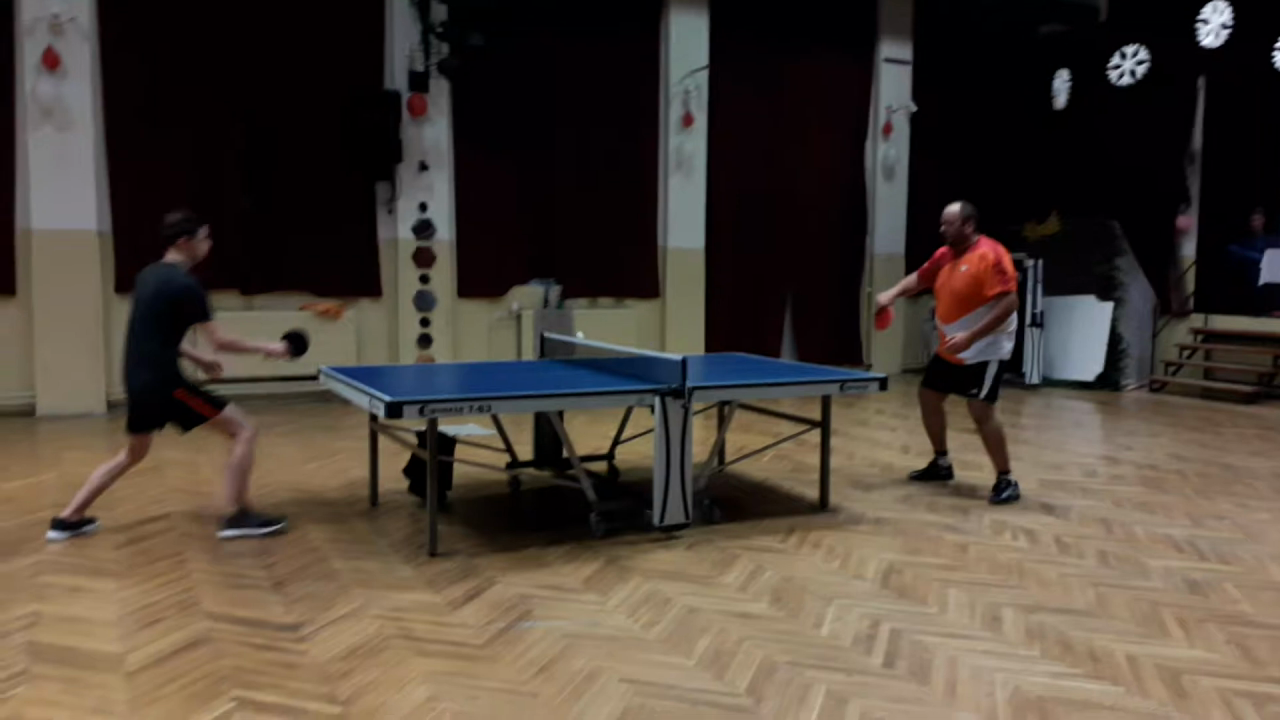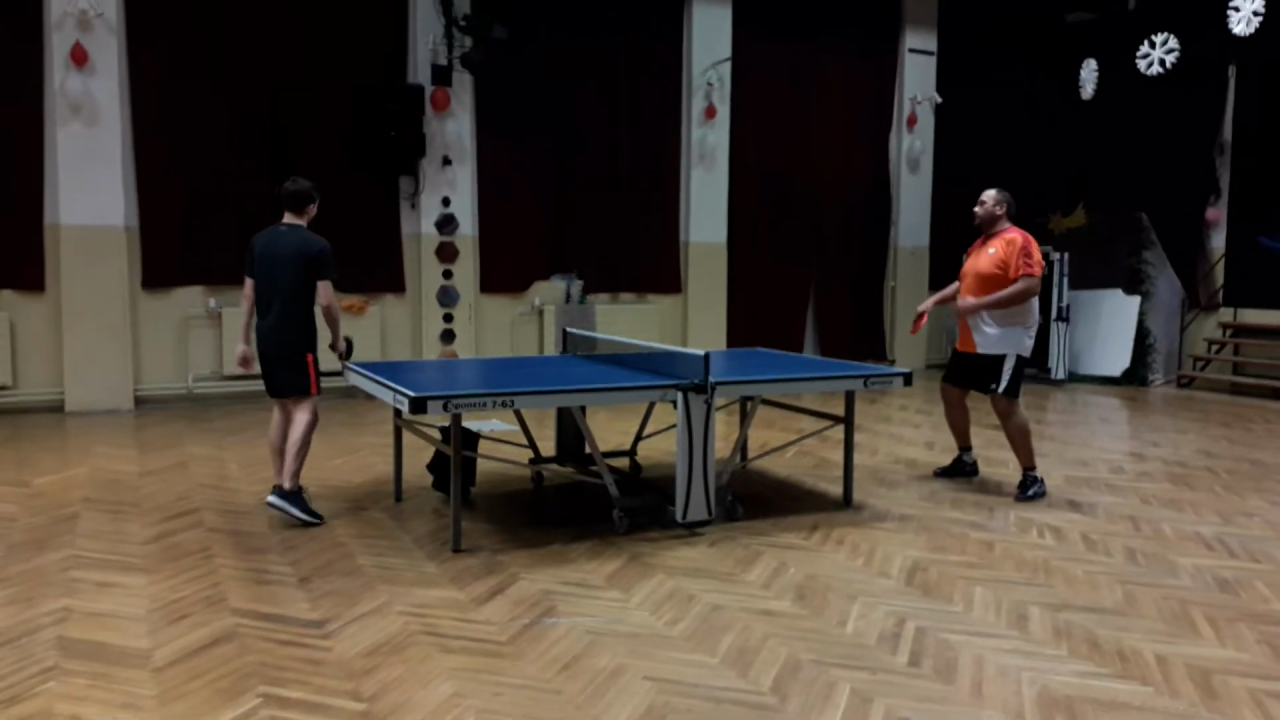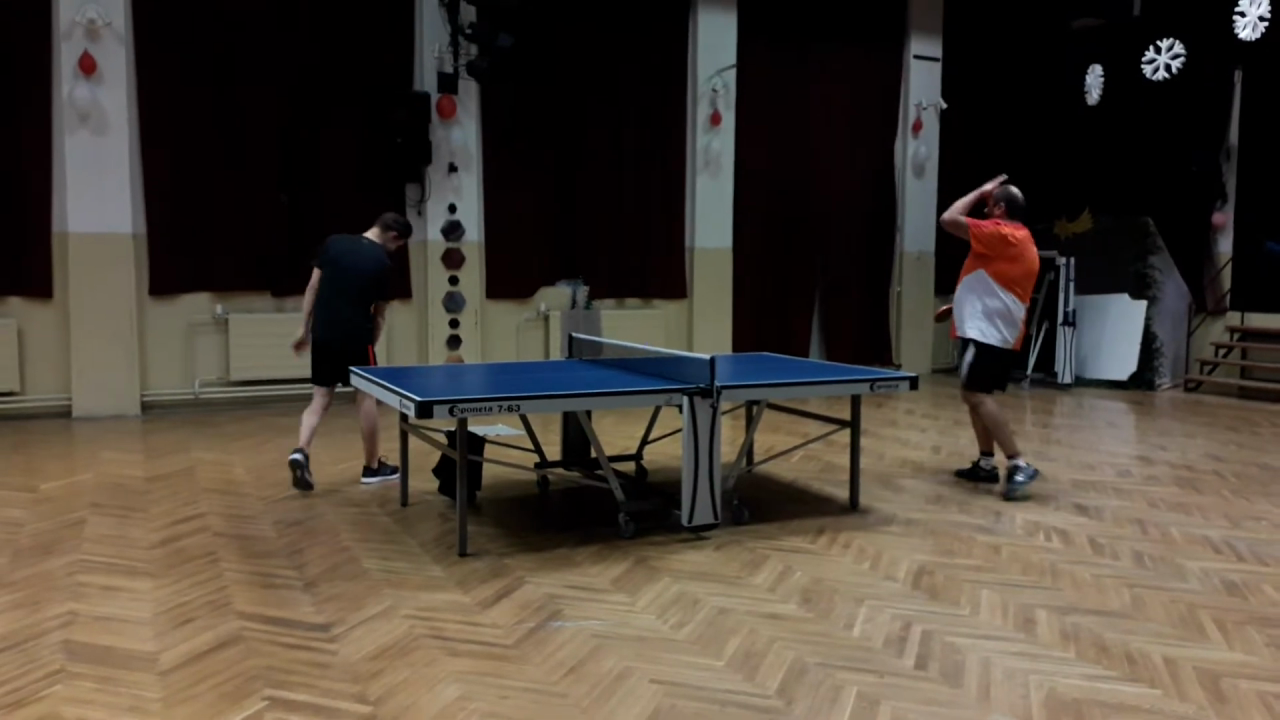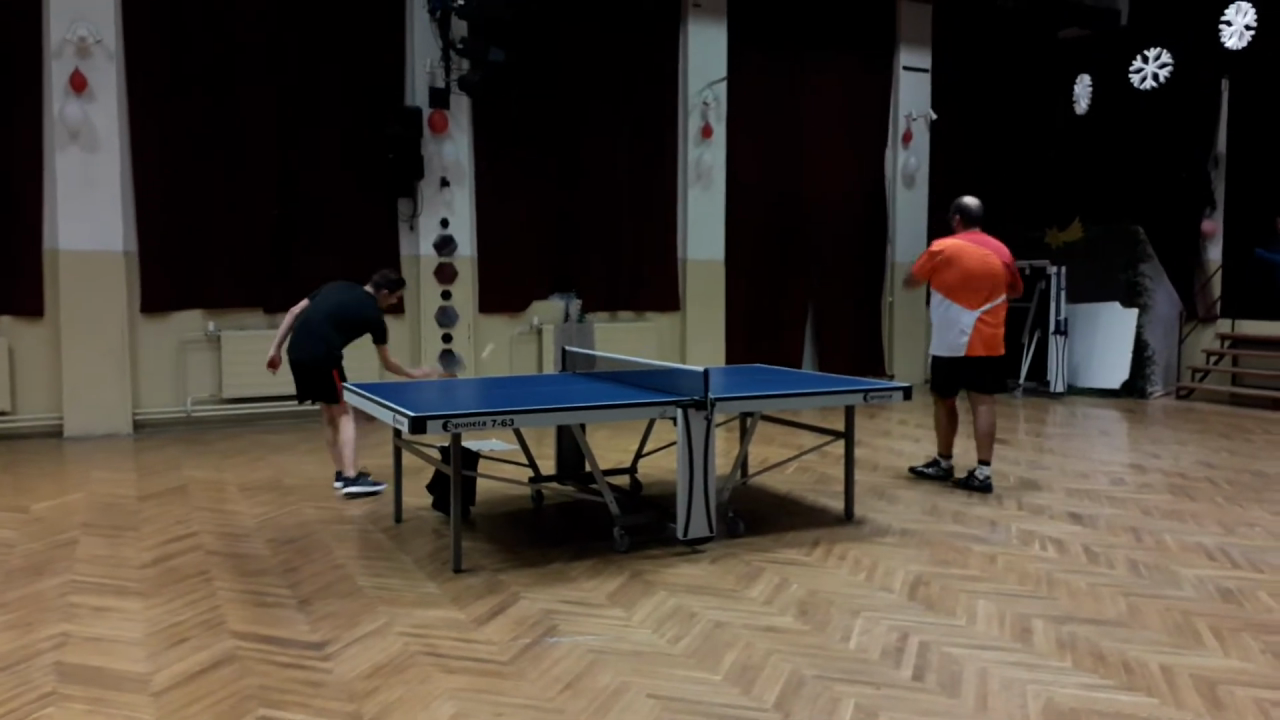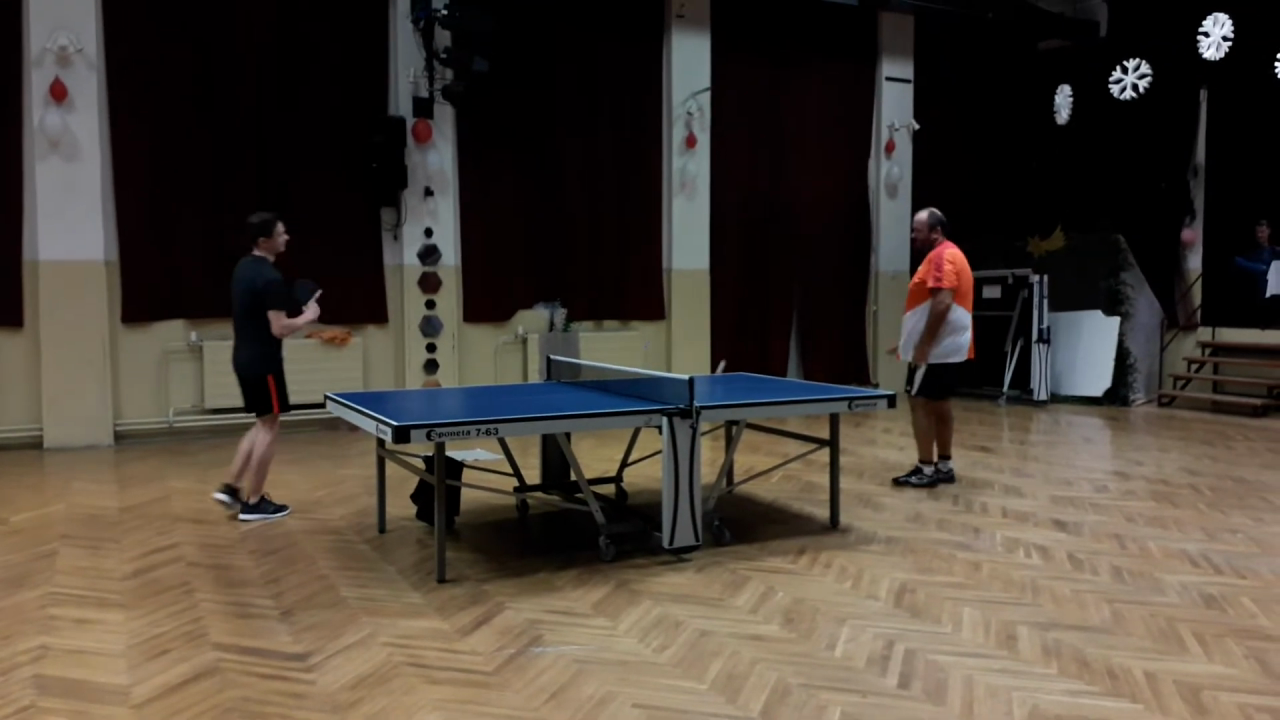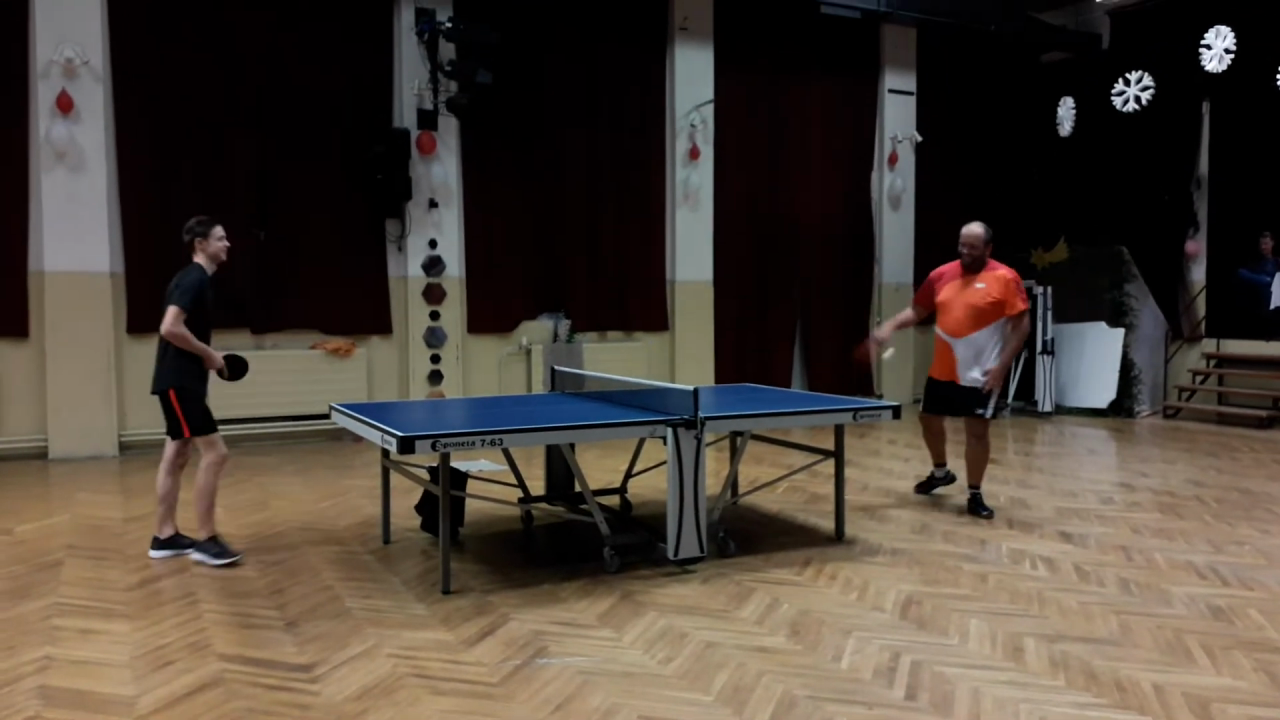
dt=0.7s
person 1, frame 1
left shoulder: (148, 276)
right shoulder: (184, 284)
right elbow: (218, 341)
left wrist: (196, 358)
right wrist: (266, 348)
left hip: (139, 381)
right hip: (164, 383)
left knee: (132, 453)
right knee: (243, 430)
left ankle: (68, 519)
right ankle: (237, 515)
person 1, frame 2
left shoulder: (259, 241)
right shoulder: (317, 246)
left elbow: (248, 295)
right elbow: (326, 302)
left wrist: (244, 341)
right wrist: (337, 337)
left hip: (267, 341)
right hip: (299, 342)
left knee: (281, 410)
right knee: (305, 414)
left ankle: (283, 484)
right ankle: (286, 488)
person 1, frame 3
left shoulder: (333, 243)
right shoulder: (383, 263)
left elbow: (312, 288)
right elbow: (378, 316)
left wrist: (305, 329)
right wrist: (370, 346)
left hip: (322, 334)
right hip: (356, 337)
left knee: (320, 400)
right knee: (365, 400)
left ankle: (301, 451)
right ankle: (372, 466)
person 1, frame 4
left shoulder: (335, 286)
right shoulder: (373, 315)
left elbow: (294, 312)
right elbow: (387, 364)
left wrist: (276, 348)
right wrist: (418, 374)
left hip: (298, 352)
right hip: (323, 357)
left knee: (330, 413)
right knee: (345, 413)
left ankle: (344, 472)
right ankle: (350, 477)
person 1, frame 5
left shoulder: (243, 268)
right shoulder: (270, 278)
right elbow: (280, 329)
right wrist: (308, 316)
left hip: (244, 359)
right hip: (263, 362)
left knee: (260, 426)
right knee: (268, 429)
left ankle: (233, 487)
right ankle: (252, 502)
person 1, frame 6
left shoulder: (197, 279)
right shoulder: (194, 279)
right elbow: (170, 329)
right wrist: (208, 355)
left hip: (180, 381)
right hip: (180, 382)
left knee: (176, 456)
right knee: (215, 453)
left ankle: (165, 537)
right ankle: (204, 538)
person 2, frame 1
left shoulder: (991, 255)
right shoulder: (945, 255)
left elbow: (1009, 303)
right elbow: (920, 278)
left wrist: (971, 336)
right wrist: (892, 293)
left hip: (985, 348)
right hip: (950, 348)
left knee: (980, 409)
right knee: (928, 397)
left ankle: (1006, 480)
right ankle: (941, 463)
person 2, frame 2
left shoulder: (1019, 242)
right shoulder: (980, 244)
left elbow: (1029, 287)
right elbow: (969, 284)
left wrist: (981, 304)
right wrist: (934, 300)
left hip: (1006, 343)
right hip: (971, 342)
left knee: (1004, 404)
right knee: (950, 392)
left ankle: (1032, 477)
right ankle: (966, 460)
person 2, frame 3
left shoulder: (1000, 235)
right shoulder: (1020, 240)
left elbow: (948, 219)
left wrist: (979, 191)
right wrist: (961, 304)
left hip: (985, 332)
right hip: (994, 332)
left knee: (978, 396)
right knee: (977, 396)
left ankle: (1019, 465)
right ankle: (986, 463)
person 2, frame 4
left shoulder: (941, 248)
right shoulder: (1001, 251)
left elbow: (911, 281)
right elbow: (1015, 291)
left wrist: (935, 280)
left hip: (950, 343)
right hip: (988, 343)
left knee: (944, 402)
right knee: (983, 404)
left ankle: (943, 463)
right ankle: (982, 472)
person 2, frame 5
left shoulder: (940, 256)
right shoulder: (950, 254)
left elbow: (943, 303)
left wrist: (923, 345)
right wrist: (925, 341)
left hip: (938, 350)
right hip: (952, 349)
left knee: (921, 404)
right knee: (939, 405)
left ankle: (926, 470)
right ankle: (944, 465)
person 2, frame 6
left shoulder: (1005, 279)
right shoulder: (941, 275)
left elbow: (1021, 325)
right elbow: (917, 310)
left wrist: (1002, 365)
right wrist: (888, 328)
left hip: (979, 373)
right hip: (943, 369)
left knee: (977, 429)
right knee: (930, 420)
left ankle: (975, 495)
right ankle: (942, 471)
